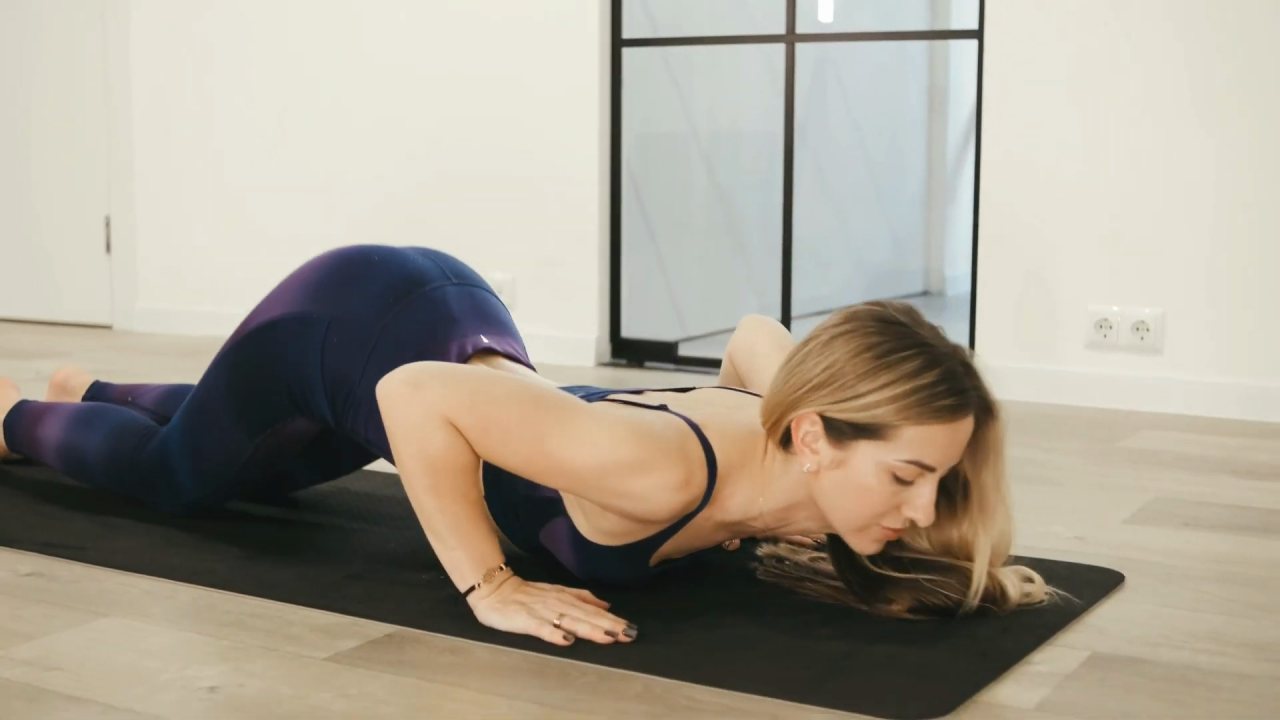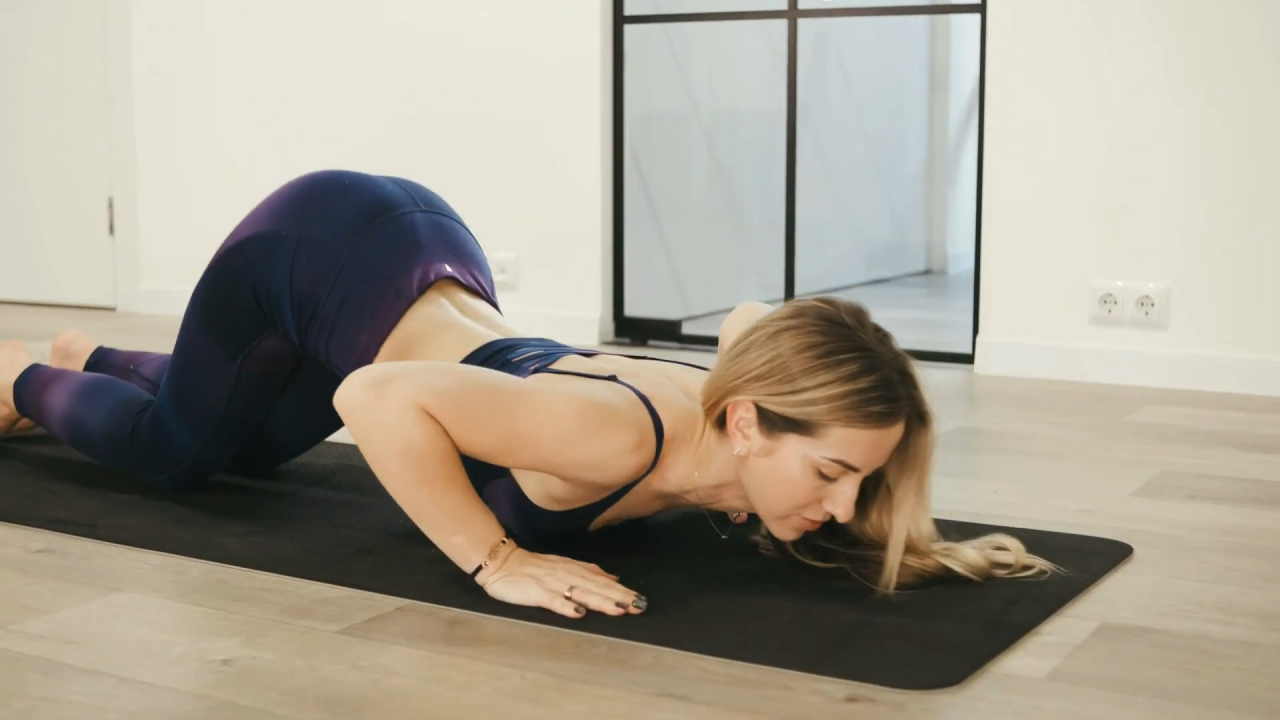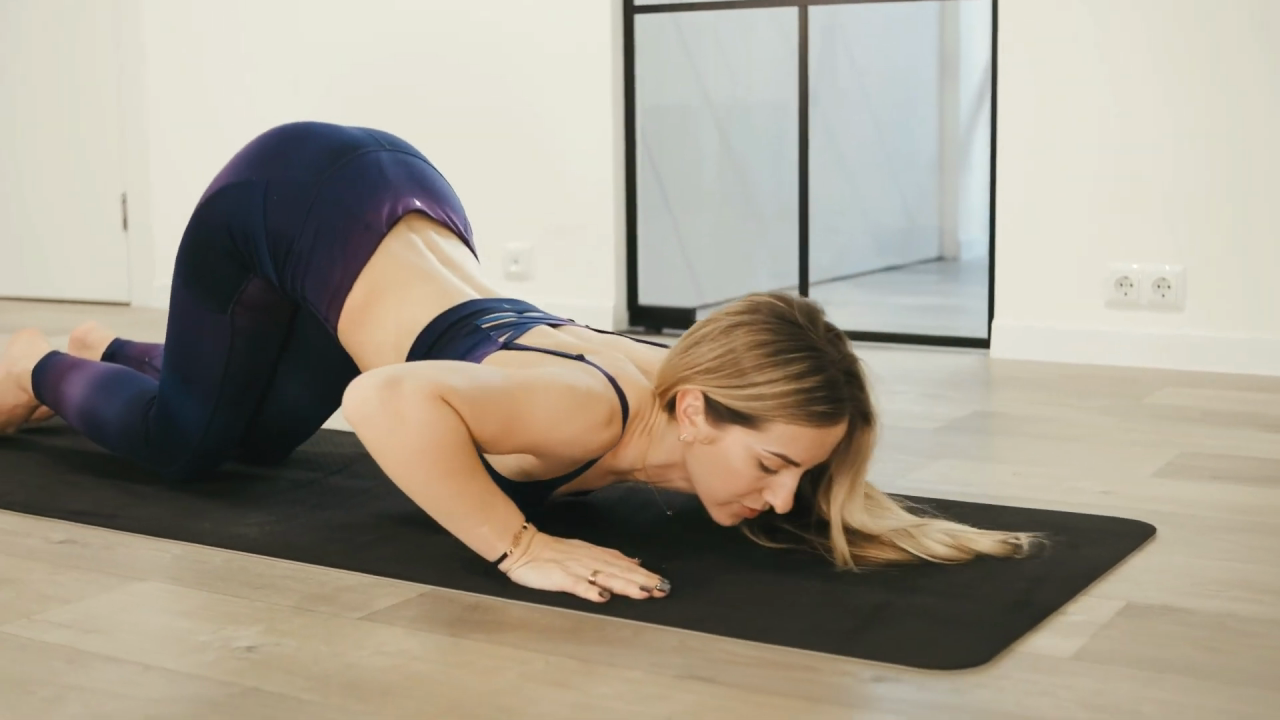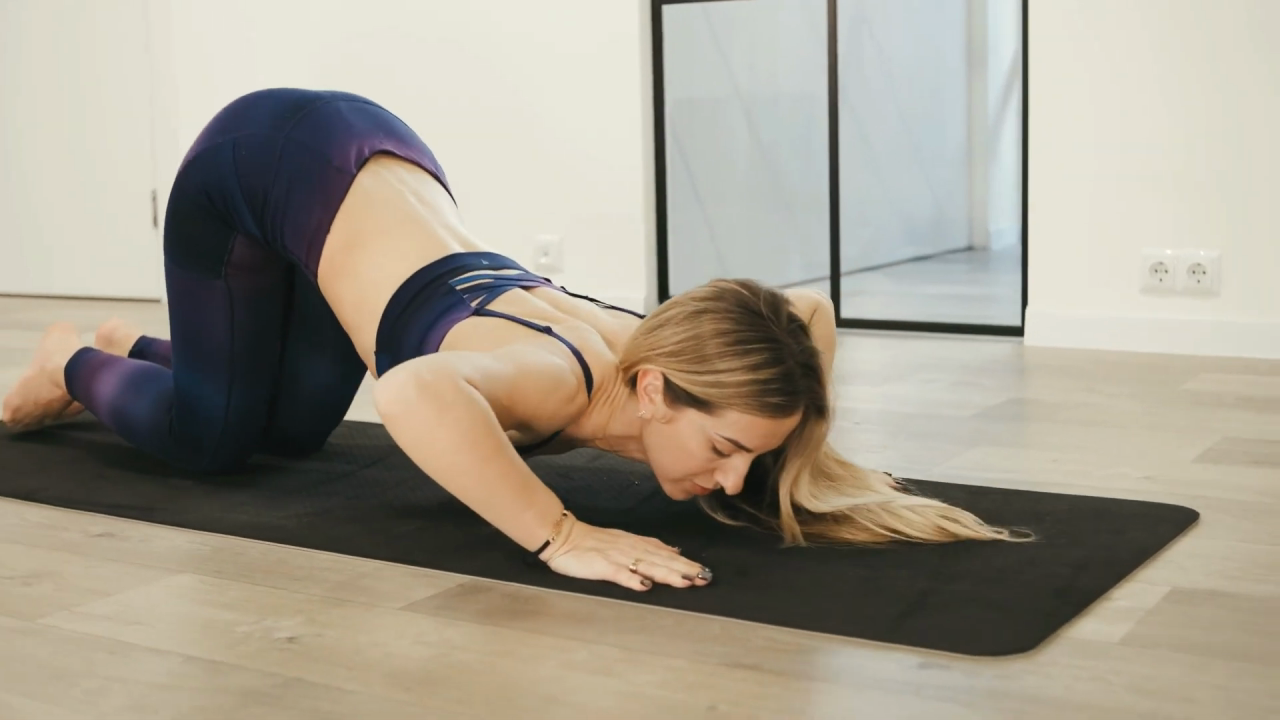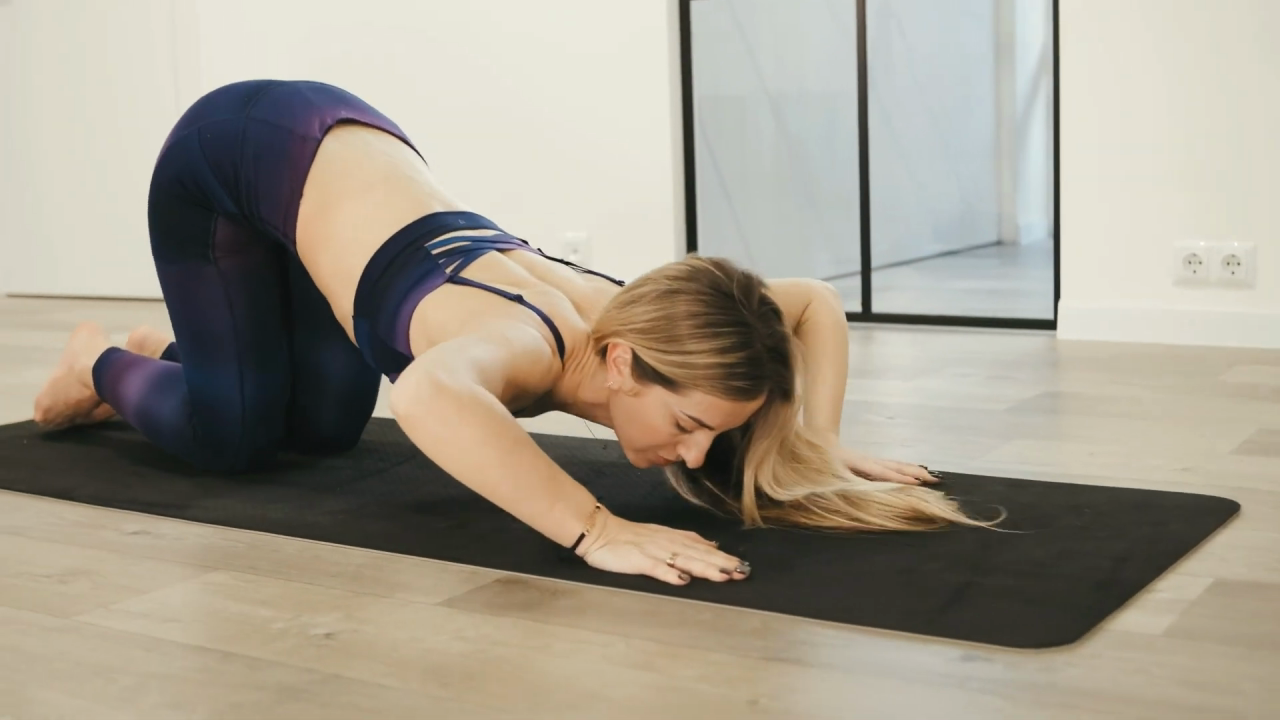
dt=0.3s
person 1, frame 1
left shoulder: (786, 428)
right shoulder: (669, 469)
left elbow: (753, 334)
right elbow: (415, 395)
left wrist: (752, 520)
right wrist: (490, 587)
left hip: (446, 314)
right hip: (347, 331)
left knee: (249, 476)
right knee: (168, 474)
left ankle: (89, 391)
person 1, frame 2
left shoulder: (735, 402)
right shoulder: (622, 441)
left elbow: (749, 316)
right elbow: (376, 399)
left wrist: (785, 490)
right wrist: (498, 563)
left hip: (408, 248)
right hip: (309, 250)
left knee: (253, 447)
right knee: (171, 453)
left ankle: (96, 360)
person 1, frame 3
left shoulder: (694, 390)
right shoulder: (593, 414)
left elbow: (770, 319)
right elbow: (385, 398)
left wrist: (792, 461)
right wrist: (520, 547)
left hip: (388, 198)
right hip: (287, 194)
left knee: (262, 439)
right knee: (183, 442)
left ankle: (107, 350)
person 1, frame 4
left shoulder: (661, 355)
right shoulder: (550, 382)
left elbow: (808, 307)
right elbow: (413, 393)
left wrist: (804, 468)
right wrist: (559, 538)
left hip: (358, 155)
right hip: (256, 164)
left knee: (292, 428)
right knee: (210, 436)
left ankle: (137, 348)
person 1, frame 5
left shoulder: (638, 327)
right shoulder: (522, 345)
left elbow: (815, 300)
right elbow: (430, 396)
left wrist: (822, 448)
right wrist: (594, 530)
left hip: (338, 143)
right hip: (230, 152)
left knee: (325, 427)
right knee: (233, 434)
left ankle: (164, 352)
right ankle: (104, 366)
